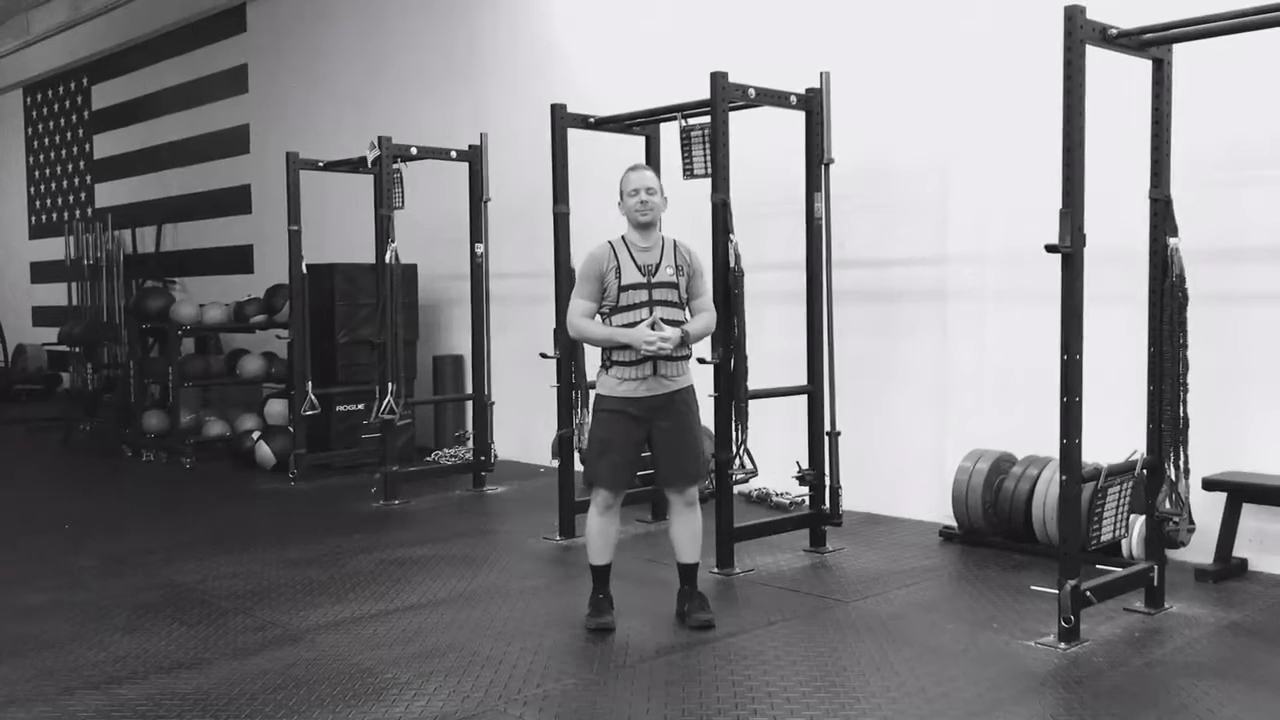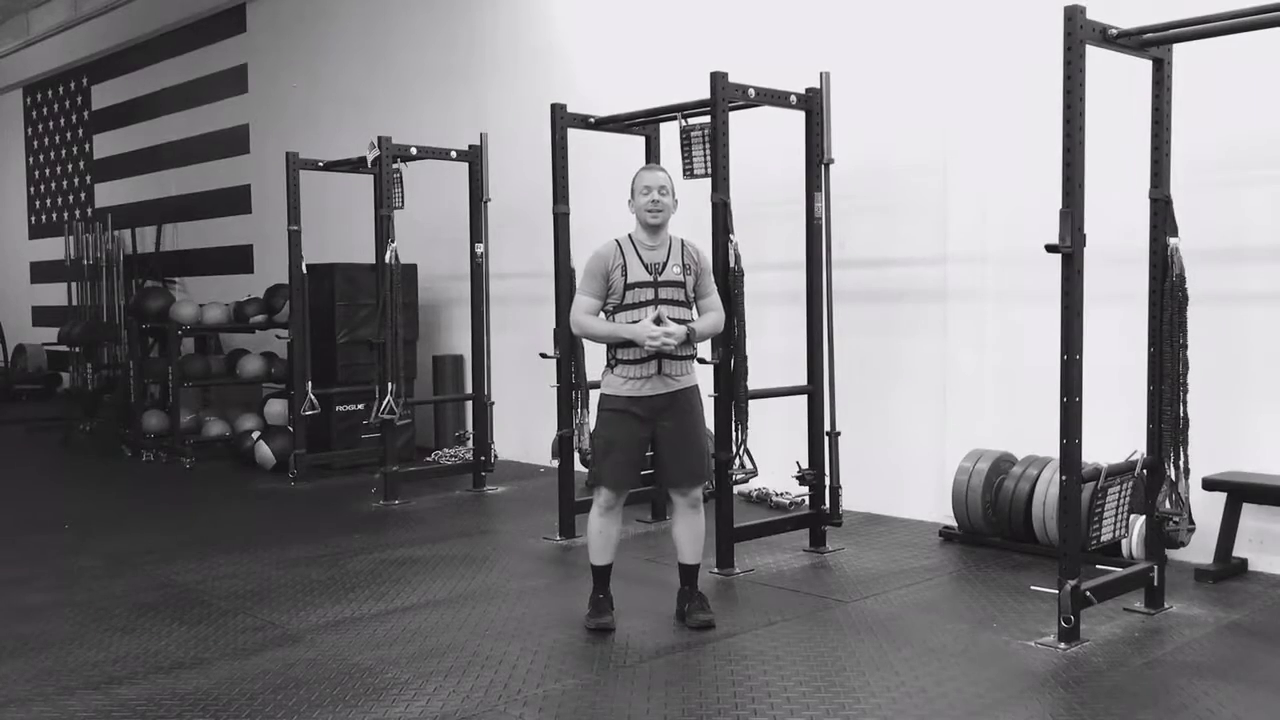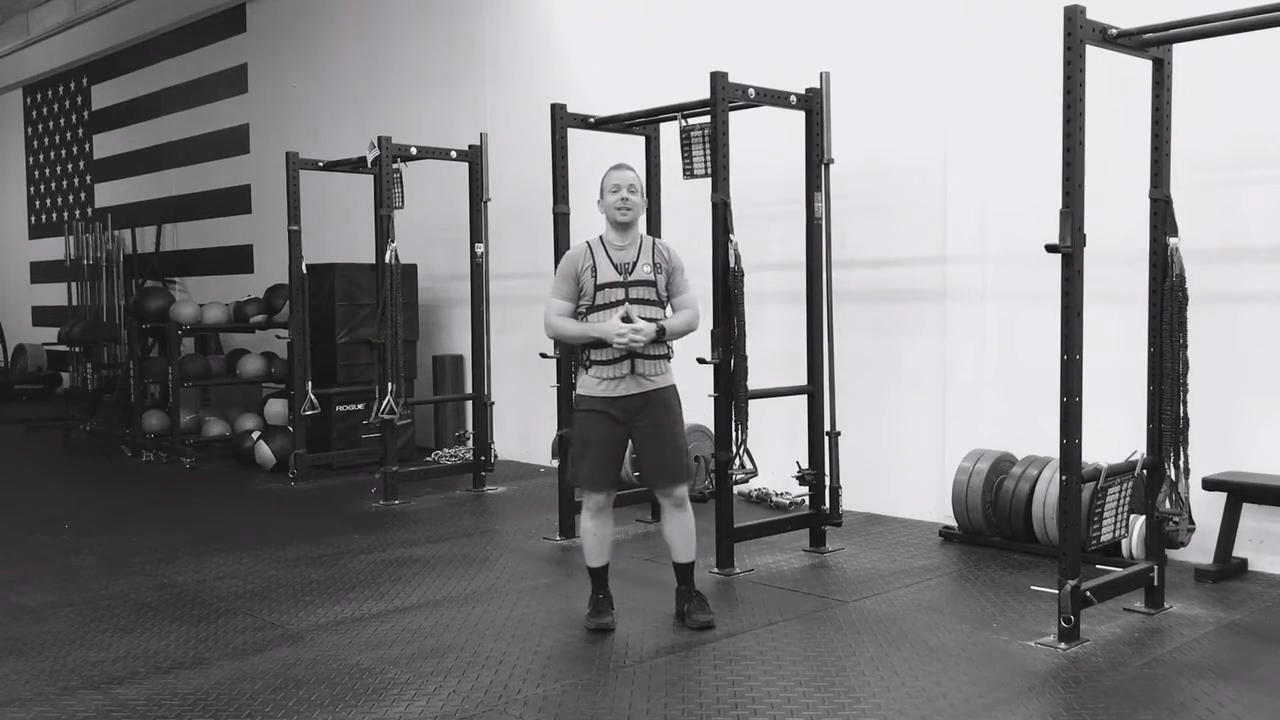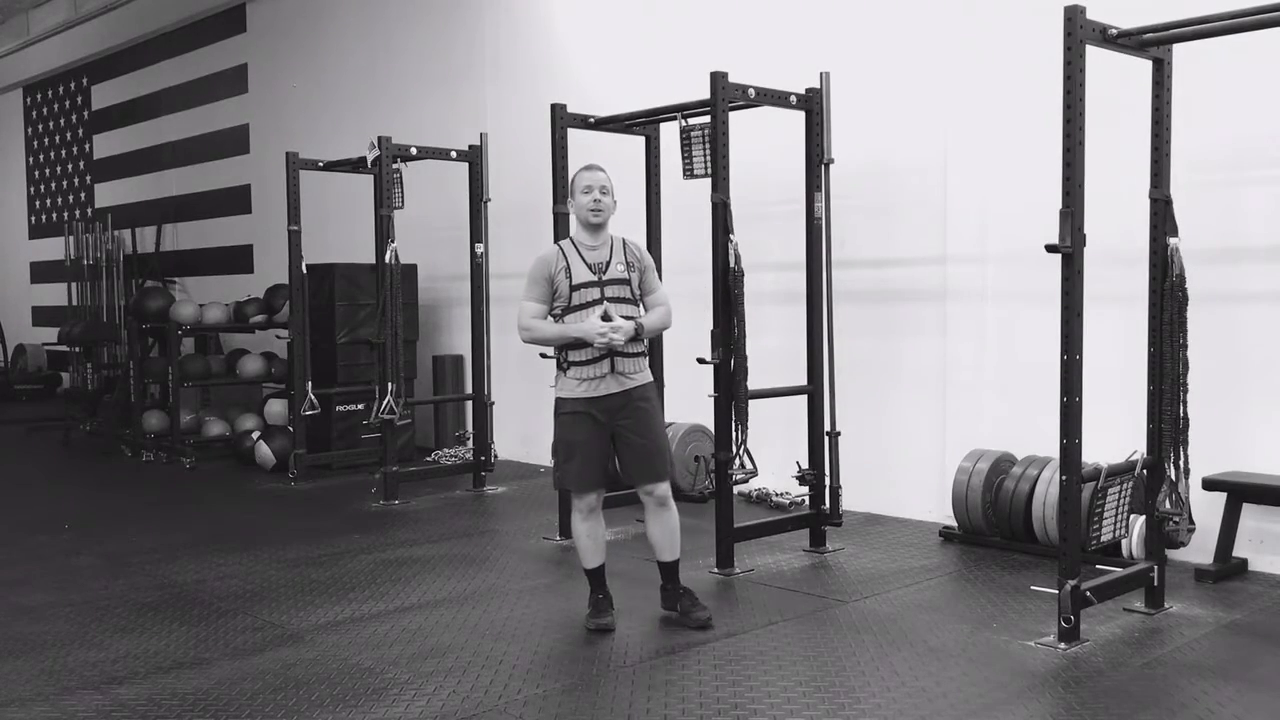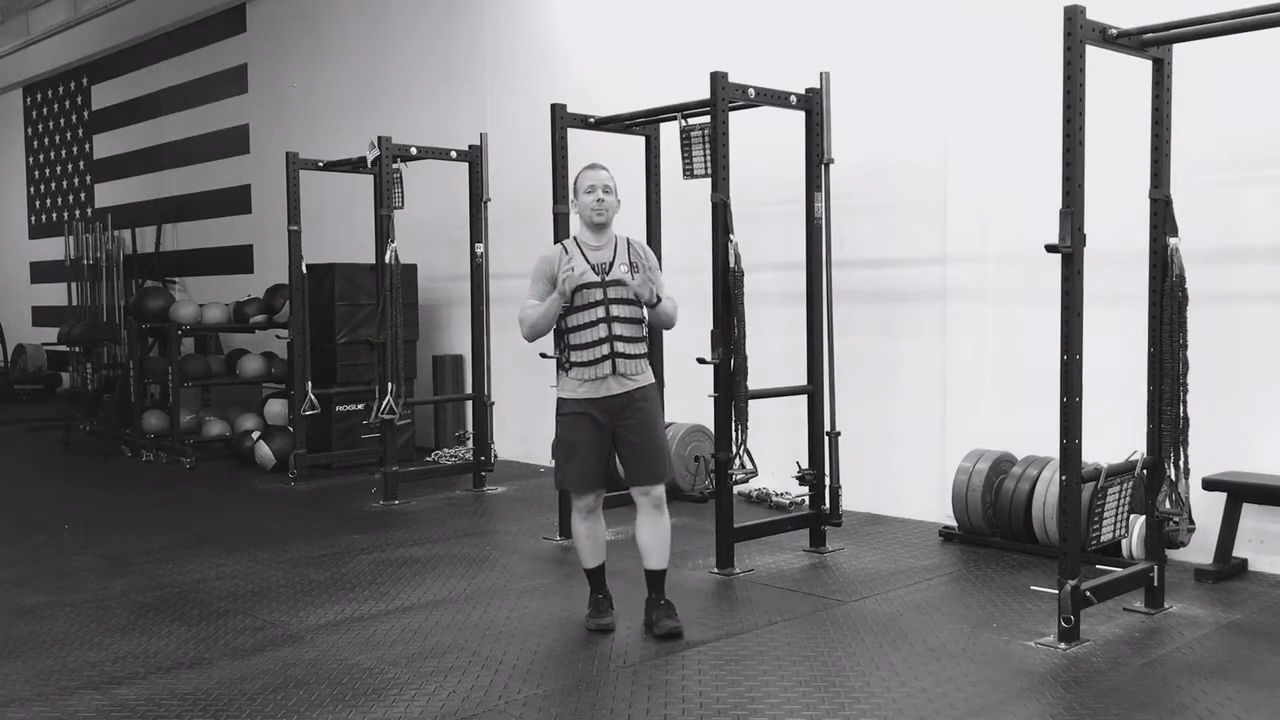
dt=0.7s
person 1, frame 1
left shoulder: (685, 256)
right shoulder: (600, 258)
left elbow: (708, 315)
right elbow: (576, 324)
left wrist: (680, 334)
right wrist: (630, 335)
left hip: (675, 392)
right hip: (618, 395)
left knee: (685, 493)
right knee: (605, 496)
left ankle: (689, 593)
right ankle: (600, 595)
person 1, frame 2
left shoulder: (693, 256)
right shoulder: (607, 256)
left elbow: (716, 316)
right elbow: (579, 320)
left wrist: (686, 332)
right wrist: (632, 331)
left hip: (679, 391)
right hip: (622, 393)
left knee: (689, 494)
right knee: (607, 495)
left ankle: (689, 593)
right ankle: (600, 595)
person 1, frame 3
left shoulder: (664, 255)
right shoulder: (578, 258)
left elbow: (690, 315)
right elbow: (553, 323)
left wrist: (655, 330)
right wrist: (601, 330)
left hip: (656, 390)
right hip: (598, 394)
left knee: (675, 493)
right knee: (596, 498)
left ankle: (687, 592)
right ankle: (600, 595)
person 1, frame 4
left shoulder: (636, 254)
right shoulder: (550, 261)
left elbow: (664, 312)
right elbow: (528, 328)
left wrist: (633, 326)
right wrist: (580, 330)
left hip: (635, 389)
right hip: (579, 396)
left knee: (657, 491)
right knee: (586, 500)
left ankle: (672, 588)
right ankle: (599, 595)
person 1, frame 5
left shoulder: (639, 253)
right shoulder: (553, 259)
left elbow: (670, 319)
right elbow: (528, 328)
left wrist: (653, 299)
right wrist: (561, 295)
left hip: (636, 390)
right hip: (580, 396)
left knee: (652, 495)
right knee: (586, 500)
left ankle: (657, 600)
right ankle: (599, 595)
